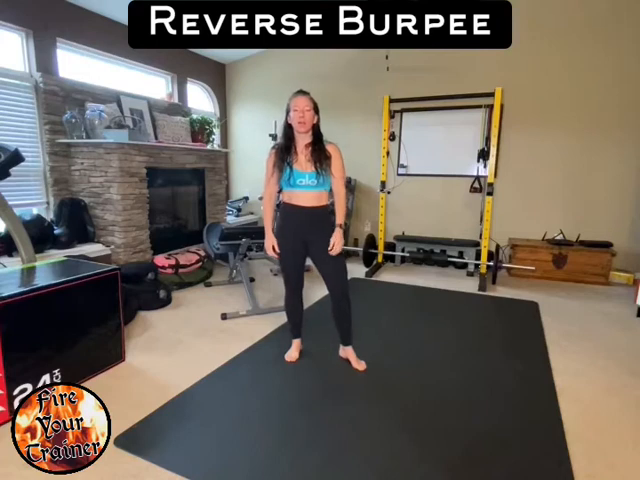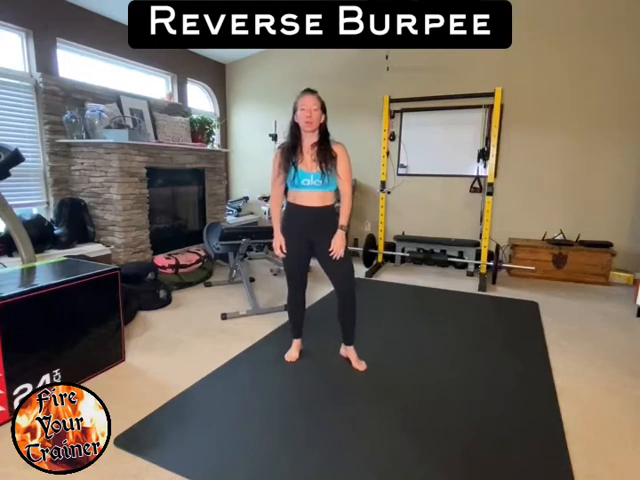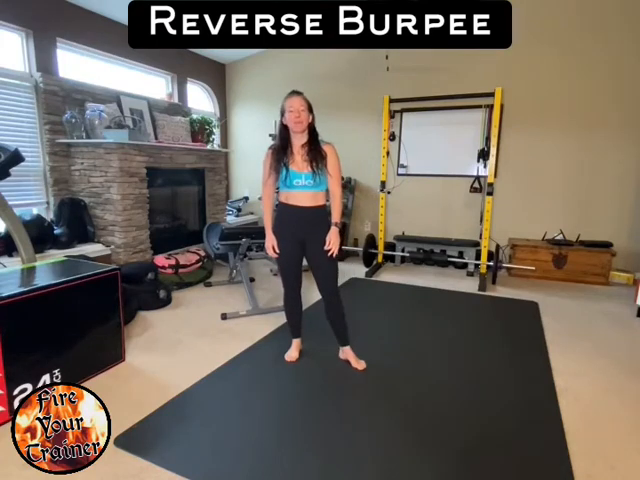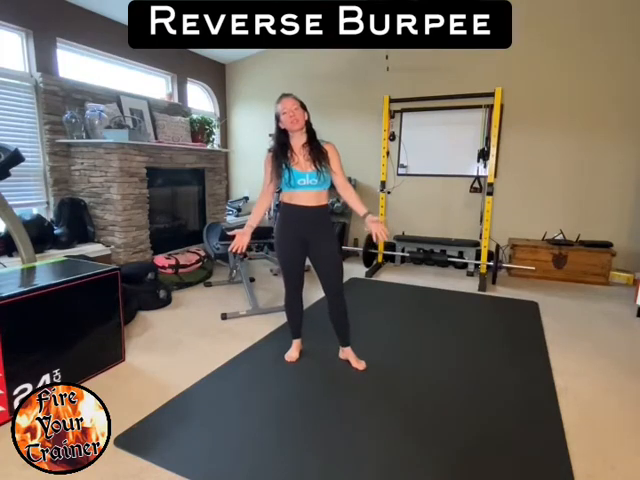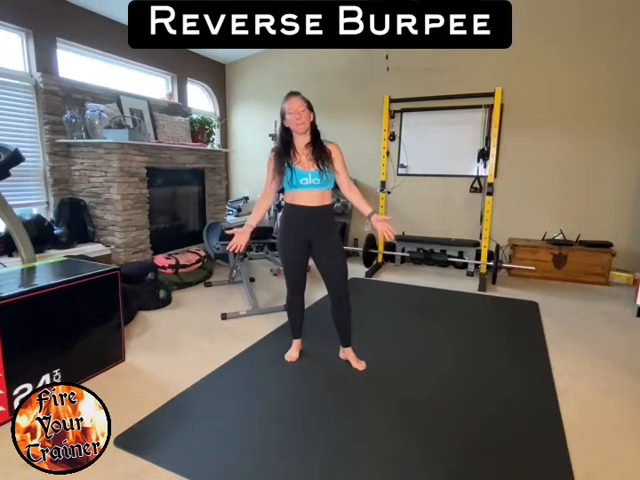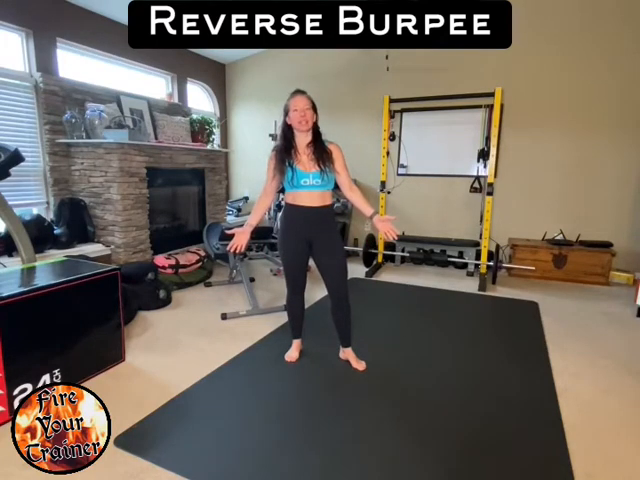
dt=0.7s
person 1, frame 1
left shoulder: (329, 151)
right shoulder: (278, 153)
left elbow: (340, 191)
right elbow: (269, 195)
left wrist: (339, 227)
right wrist: (269, 232)
left hip: (321, 222)
right hip: (289, 223)
left knee: (339, 287)
right knee: (293, 286)
left ankle: (346, 347)
right ankle: (296, 342)
person 1, frame 2
left shoulder: (336, 151)
right shoulder: (284, 152)
left elbow: (346, 194)
right elbow: (277, 195)
left wrist: (342, 230)
right wrist: (277, 232)
left hip: (326, 222)
right hip: (295, 223)
left knee: (346, 287)
right knee: (296, 287)
left ankle: (348, 347)
right ankle: (296, 342)
person 1, frame 3
left shoulder: (326, 151)
right shoulder: (275, 153)
left elbow: (335, 192)
right elbow: (268, 194)
left wrist: (335, 227)
right wrist: (269, 231)
left hip: (318, 222)
right hip: (286, 223)
left knee: (329, 289)
right knee: (291, 287)
left ankle: (345, 348)
right ankle: (296, 342)
person 1, frame 4
left shoulder: (326, 150)
right shoulder: (275, 156)
left elbow: (343, 187)
right elbow: (266, 195)
left wrist: (367, 216)
right wrist: (248, 228)
left hip: (321, 223)
right hip: (289, 223)
left knee: (334, 288)
right knee: (293, 287)
left ankle: (346, 348)
right ankle: (296, 343)
person 1, frame 5
left shoulder: (330, 150)
right shoulder: (279, 155)
left elbow: (347, 187)
right elbow: (268, 195)
left wrist: (372, 215)
right wrist: (248, 227)
left hip: (324, 224)
right hip: (293, 224)
left knee: (339, 289)
right knee: (295, 287)
left ankle: (346, 349)
right ankle: (296, 342)
person 1, frame 6
left shoulder: (330, 150)
right shoulder: (279, 154)
left elbow: (348, 187)
right elbow: (267, 194)
left wrist: (373, 216)
right wrist: (248, 226)
left hip: (324, 223)
right hip: (293, 223)
left knee: (339, 289)
right knee: (295, 288)
left ankle: (346, 349)
right ankle: (296, 343)
